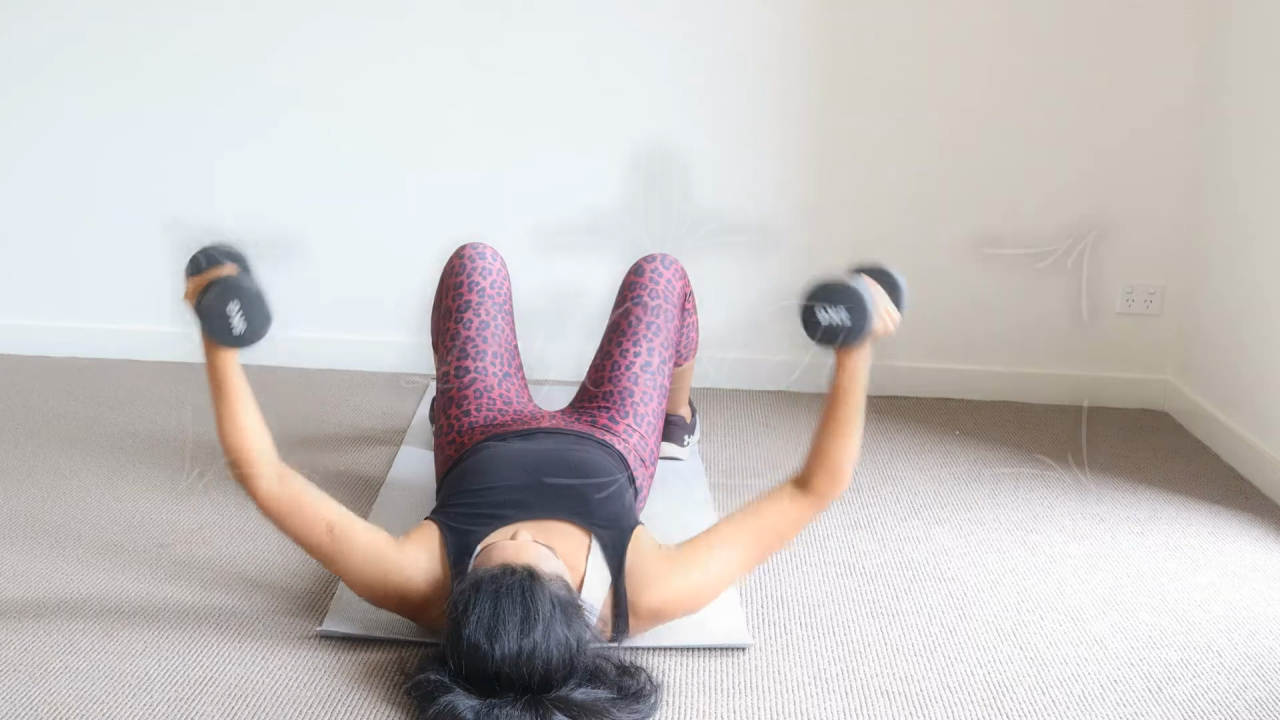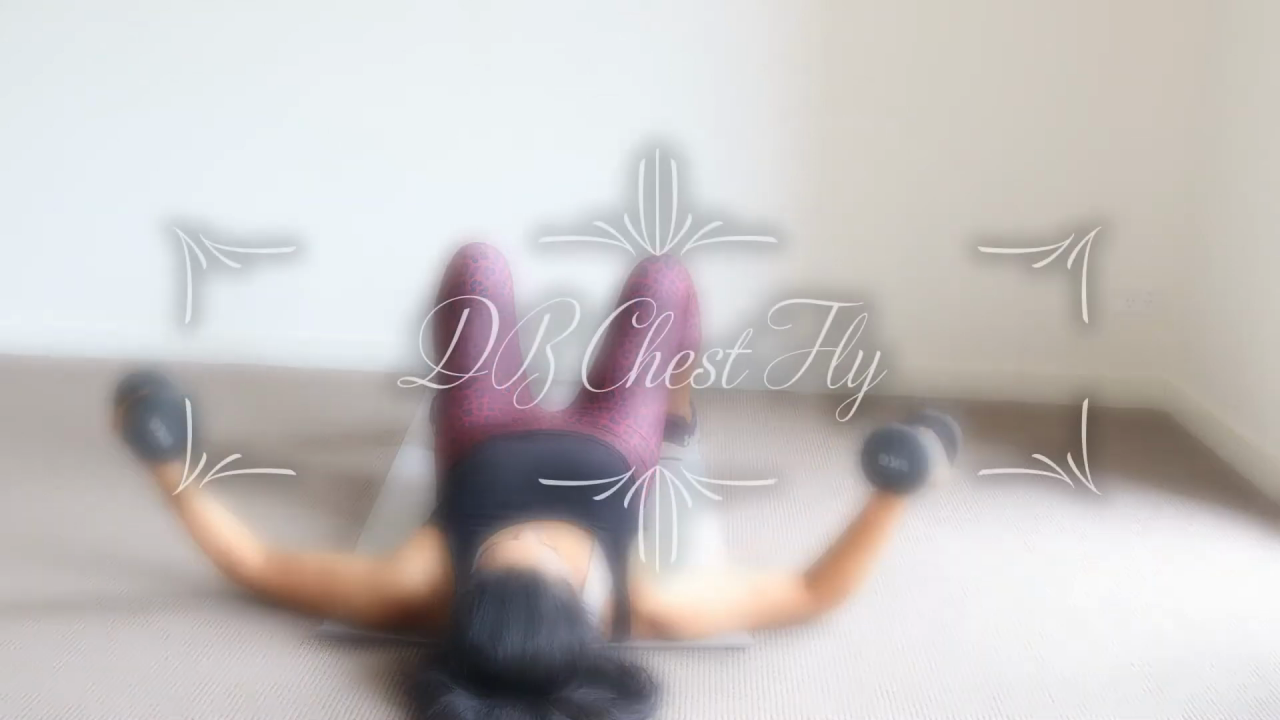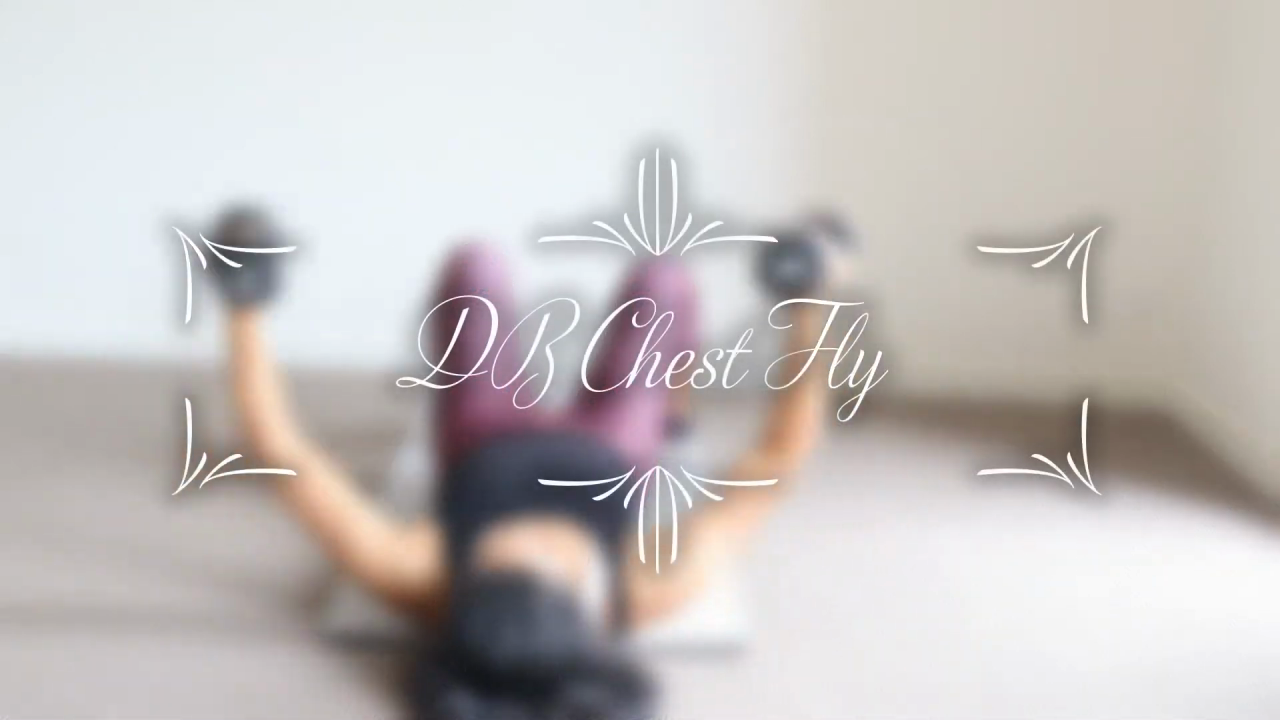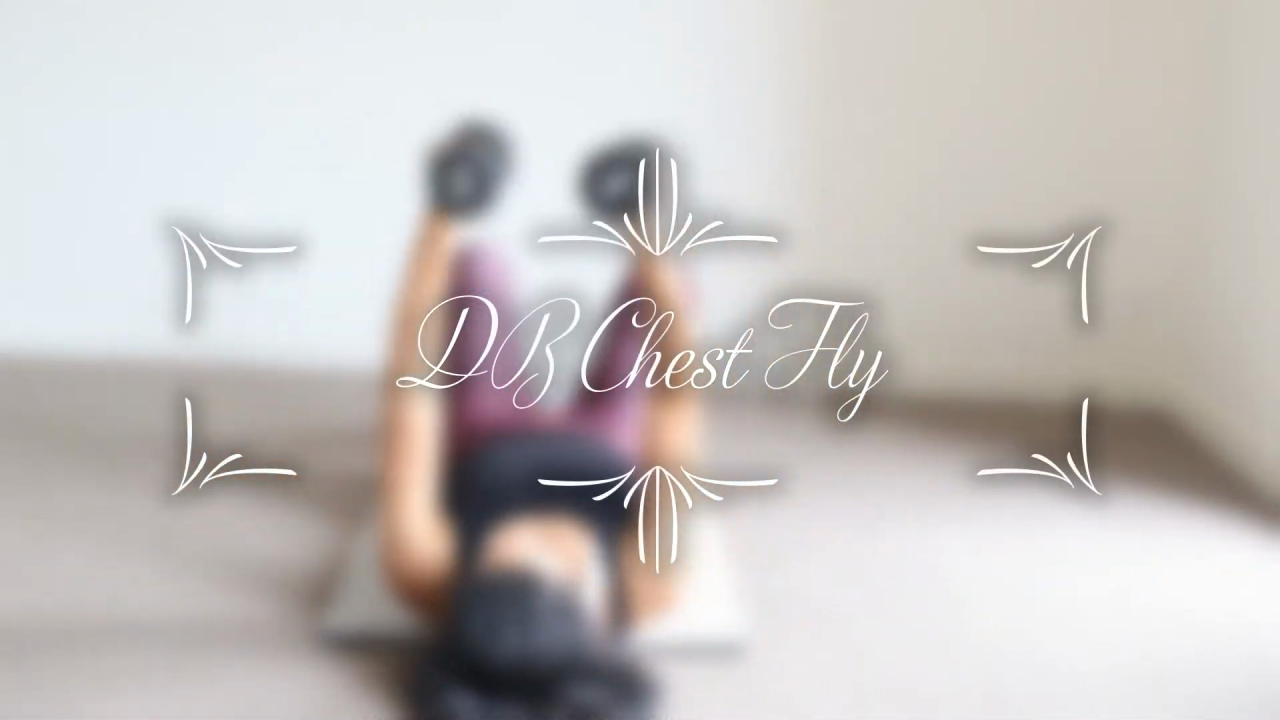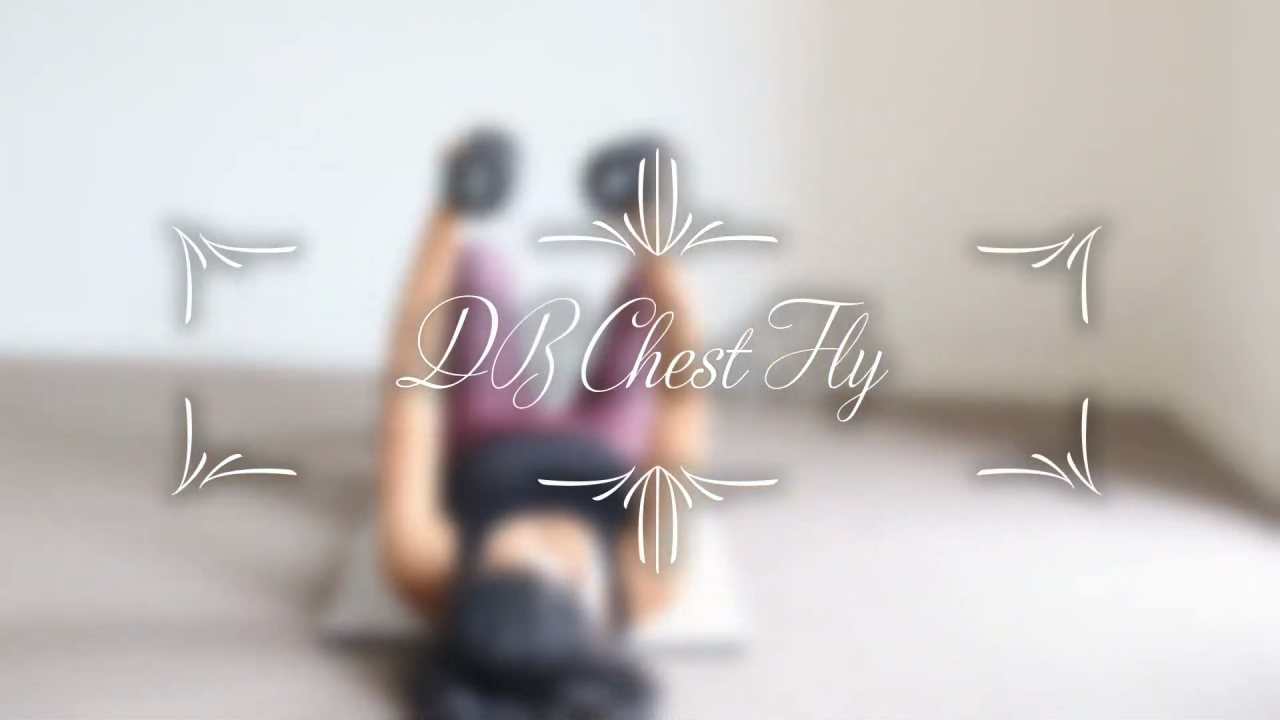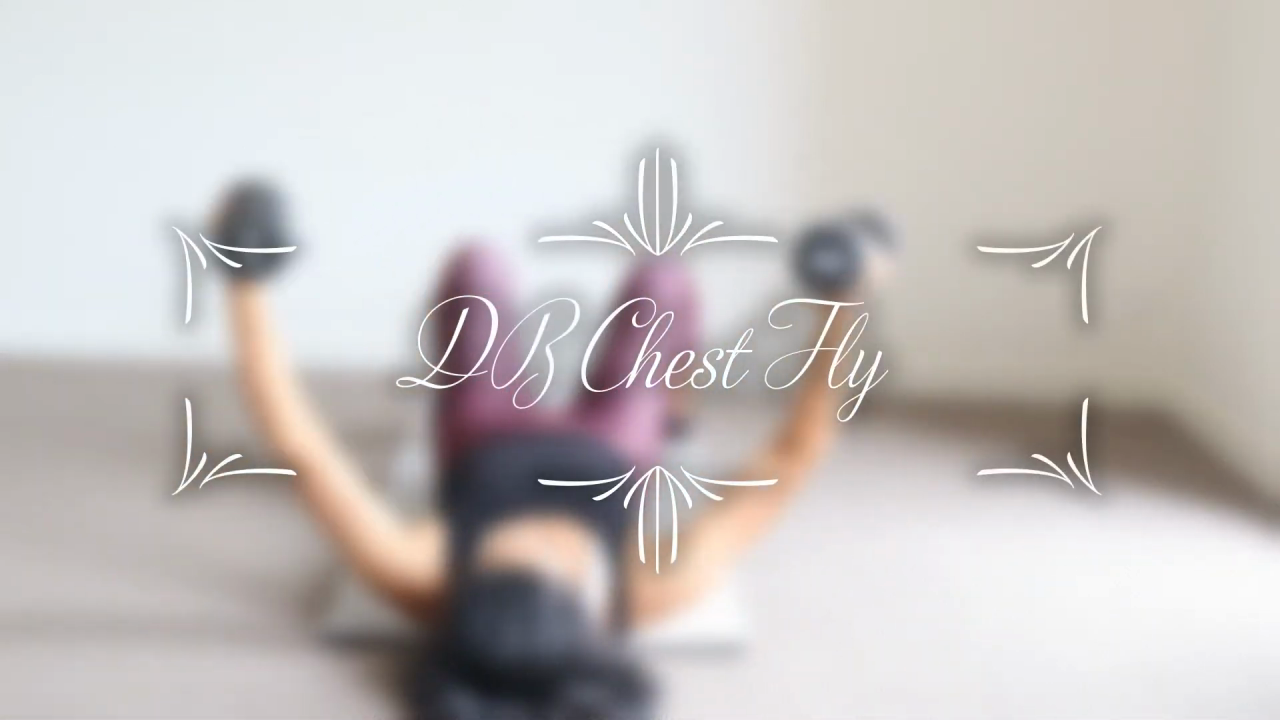
dt=0.5s
person 1, frame 1
left shoulder: (421, 582)
right shoulder: (641, 594)
left elbow: (266, 478)
right elbow: (813, 492)
left wrist: (220, 344)
right wrist: (854, 351)
left hip: (480, 448)
right hip: (603, 455)
left knee: (476, 260)
right knee: (659, 271)
right ankle: (675, 425)
person 1, frame 2
left shoulder: (424, 591)
right shoulder: (637, 607)
left elbow: (252, 562)
right elbow: (815, 590)
left wrist: (165, 466)
right wrist: (889, 494)
left hip: (485, 446)
right hip: (606, 450)
left knee: (479, 261)
right knee: (663, 277)
right ankle: (673, 421)
person 1, frame 3
left shoulder: (419, 584)
right shoulder: (646, 594)
left elbow: (287, 457)
right elbow: (776, 462)
left wrist: (242, 307)
right wrist: (808, 314)
left hip: (487, 450)
right hip: (605, 455)
left knee: (476, 262)
right knee: (661, 279)
right ankle: (666, 415)
person 1, frame 4
left shoulder: (429, 577)
right shoulder: (641, 586)
left elbow: (408, 392)
right elbow: (675, 407)
left wrist: (441, 217)
left hip: (488, 448)
right hip: (607, 452)
left knee: (476, 266)
right knee: (652, 290)
person 1, frame 5
left shoulder: (429, 574)
right shoulder: (638, 585)
left elbow: (408, 393)
right elbow: (683, 407)
left wrist: (448, 218)
right wrist: (654, 230)
left hip: (487, 448)
right hip: (607, 453)
left knee: (479, 266)
right knee: (651, 287)
person 1, frame 6
left shoulder: (424, 578)
right shoulder: (648, 591)
left elbow: (300, 447)
right elbow: (787, 466)
left wrist: (249, 287)
left hip: (486, 448)
right hip: (609, 454)
left knee: (477, 264)
right knee: (662, 277)
right ankle: (667, 415)
